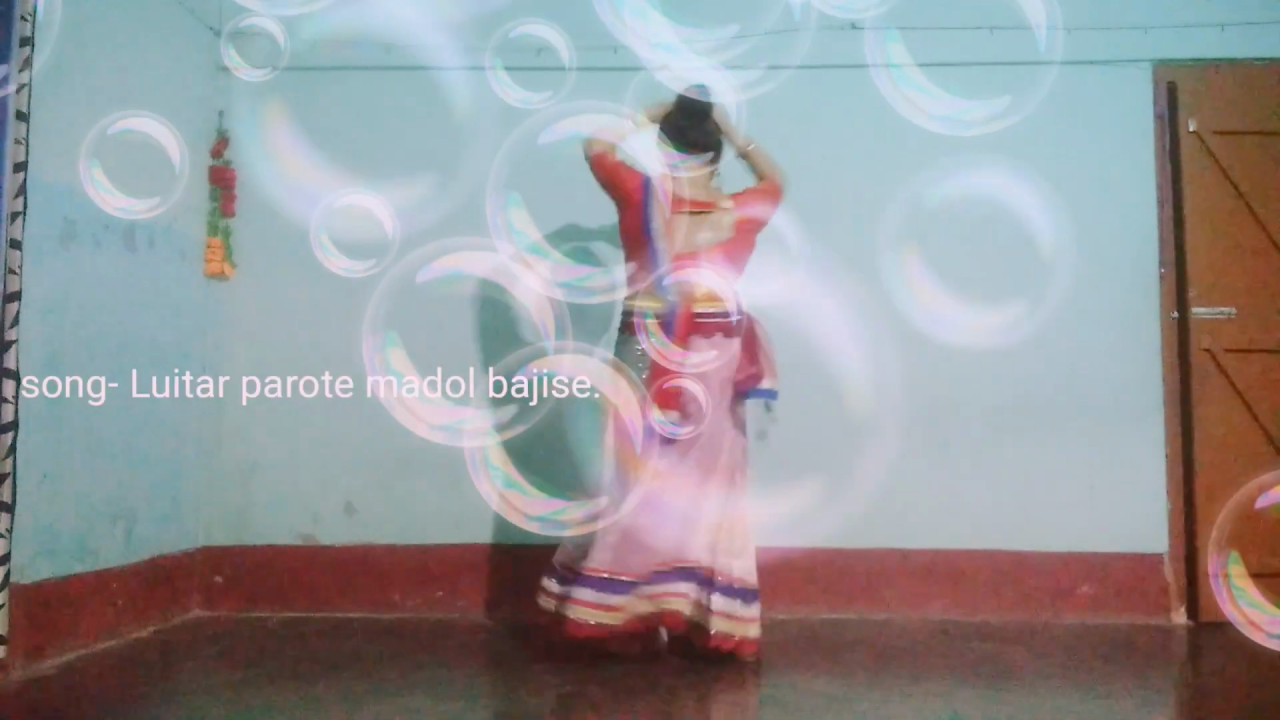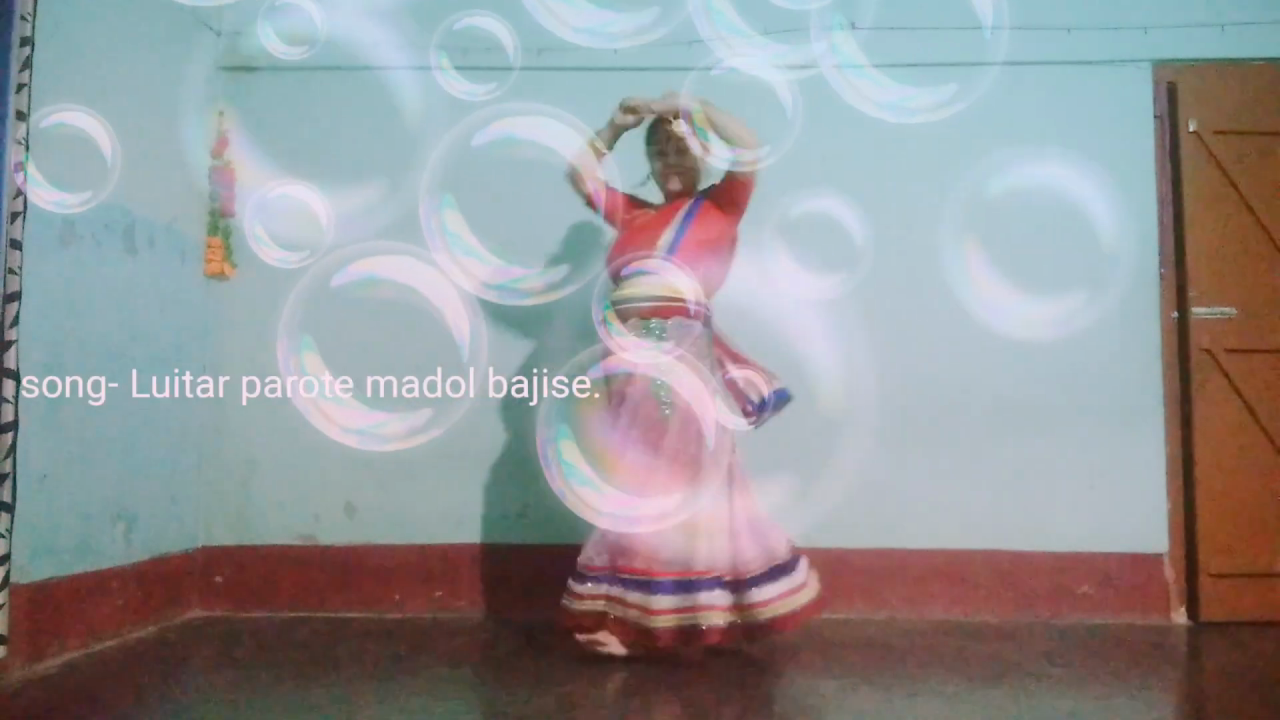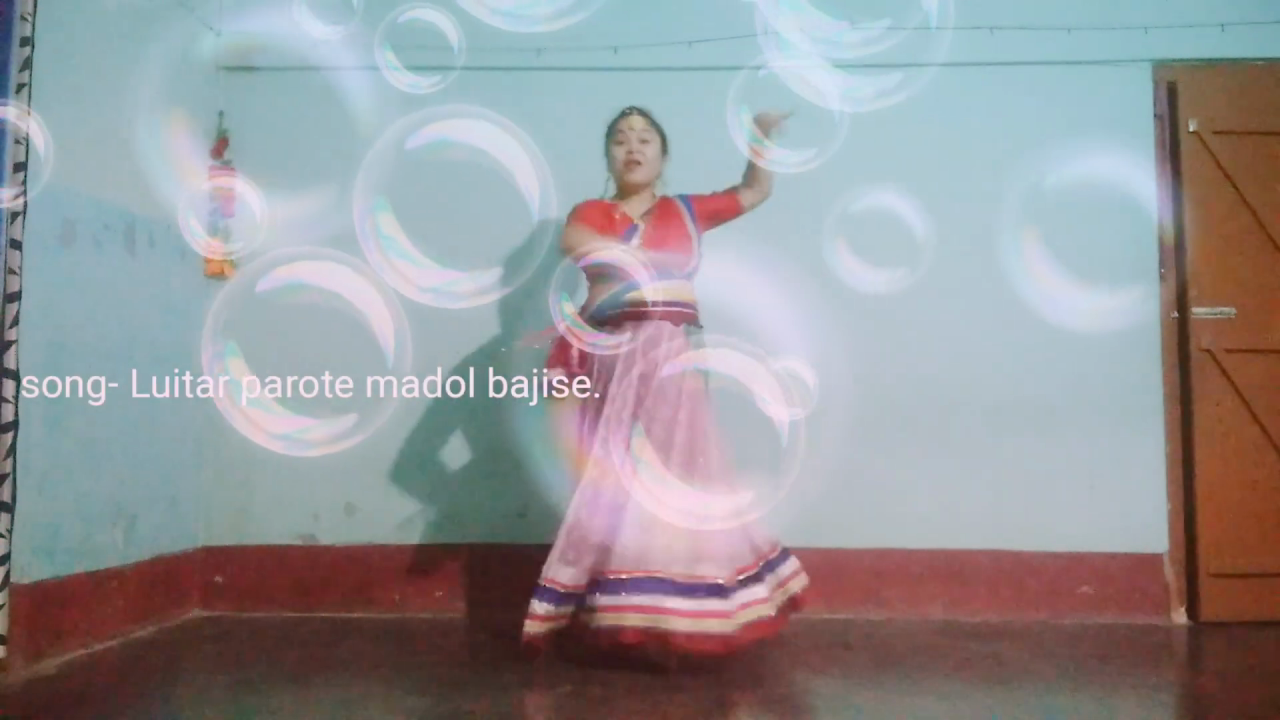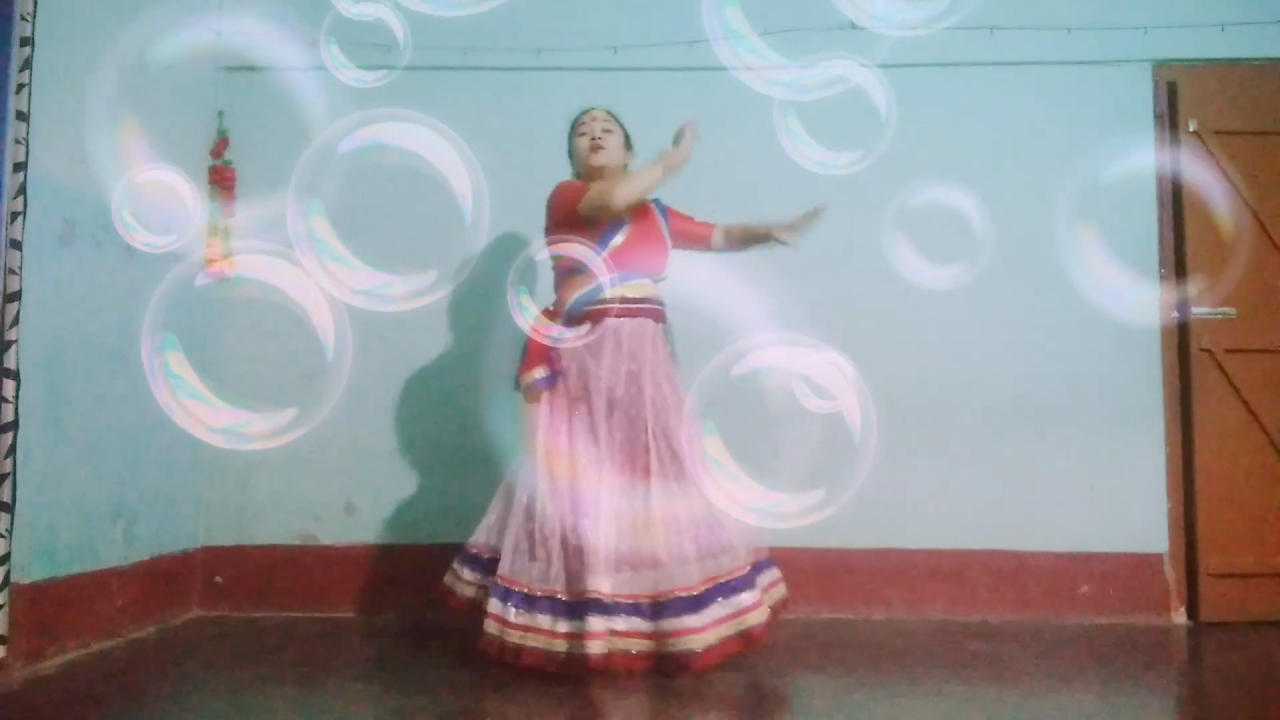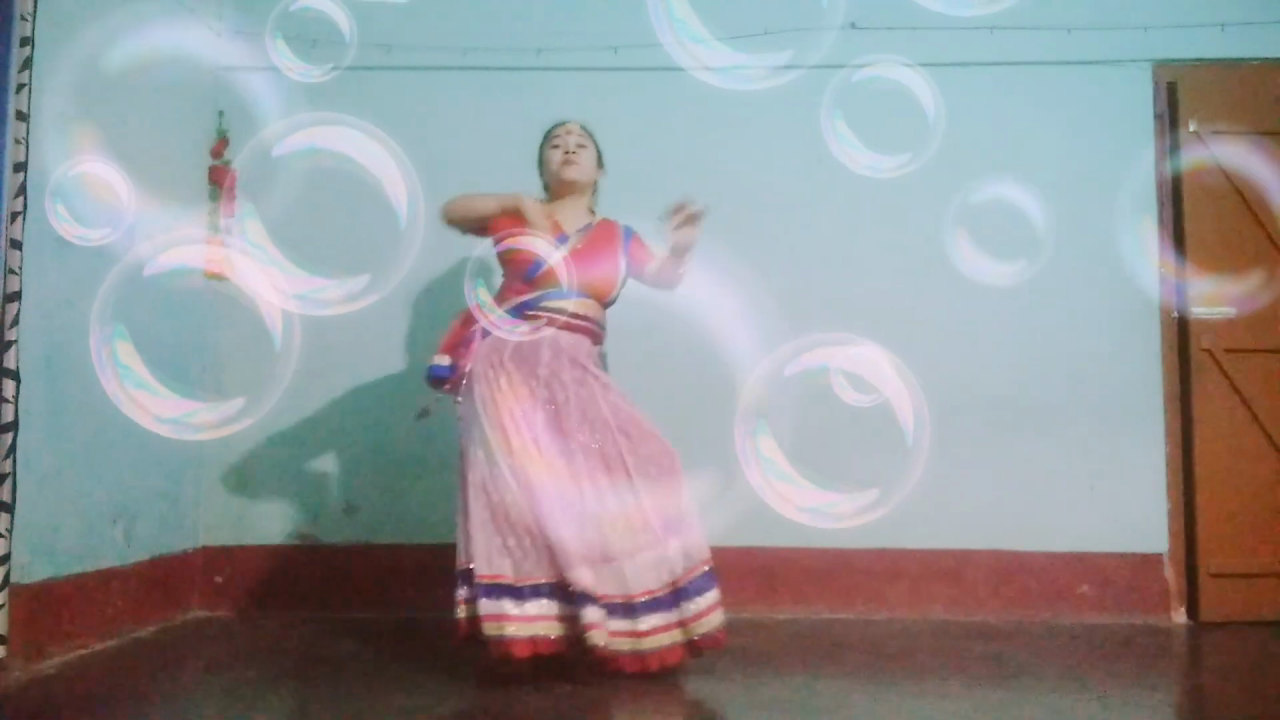
dt=0.4s
person 1, frame 1
left shoulder: (643, 197)
right shoulder: (744, 212)
left elbow: (596, 146)
right elbow: (774, 179)
left wrist: (656, 114)
right wrist: (732, 133)
left hip: (650, 361)
right hip: (716, 364)
left knee: (642, 488)
right knee: (712, 491)
left ankle: (621, 618)
right ankle: (722, 627)
person 1, frame 2
left shoulder: (720, 205)
right shoulder: (633, 214)
left elbow: (749, 145)
right elbow: (579, 172)
left wrist: (683, 107)
right wrist: (616, 127)
left hip: (677, 355)
left knee: (665, 488)
right knee: (686, 488)
left ankle: (638, 624)
person 1, frame 3
left shoulder: (689, 212)
right shoulder: (591, 214)
left elbow: (757, 191)
right elbow: (571, 243)
left wrist: (761, 141)
right wrist: (647, 259)
left hip: (673, 360)
right hip: (612, 362)
left knee: (676, 479)
right knee: (612, 485)
left ankle: (670, 619)
right ankle: (624, 611)
person 1, frame 4
left shoulder: (657, 217)
right shoulder: (566, 198)
left elbow: (721, 236)
right elbow: (613, 200)
left wrist: (773, 229)
right wrist: (674, 157)
left hip: (646, 362)
right hip: (580, 361)
left knee: (664, 480)
right knee: (571, 485)
left ankle: (673, 626)
right ankle: (572, 629)
person 1, frame 5
left shoulder: (617, 238)
right shoulder: (516, 214)
left elbow: (667, 276)
right elbow: (453, 212)
left wrist: (681, 235)
right wrist: (516, 204)
left hip: (576, 371)
right hip: (511, 362)
left knee: (640, 465)
right knee: (519, 480)
left ankle: (612, 622)
right ankle: (528, 624)
